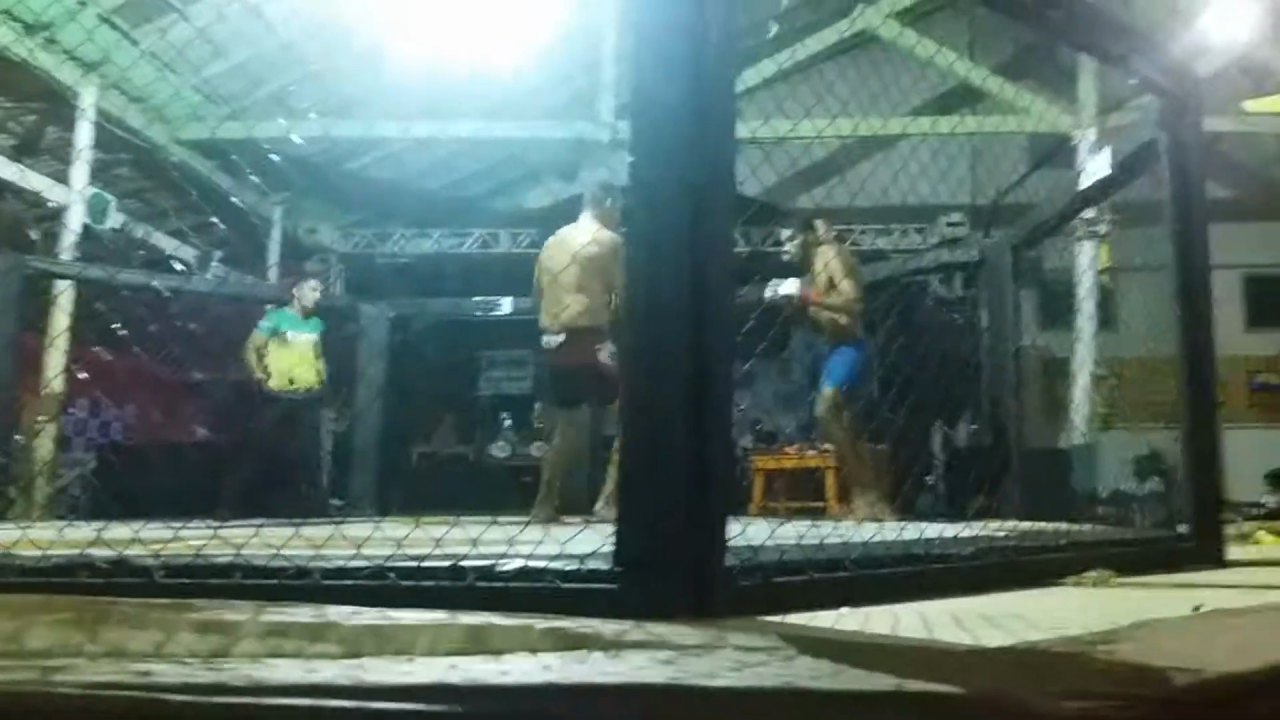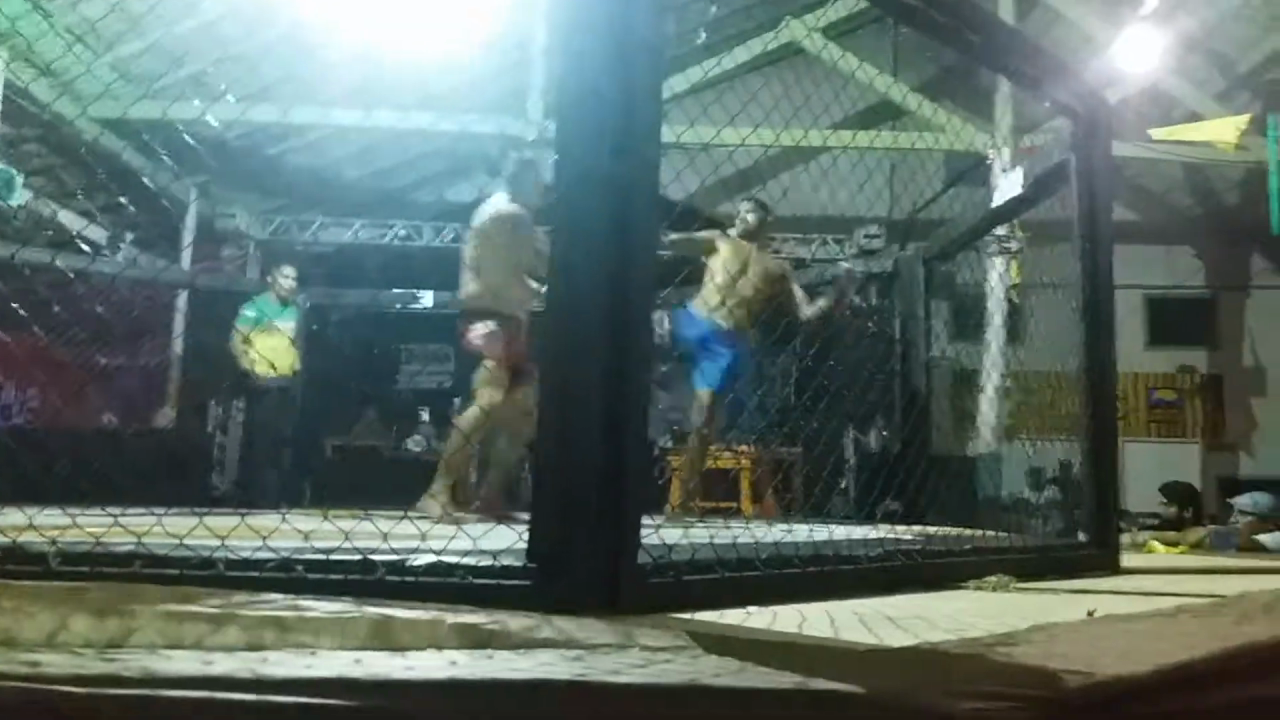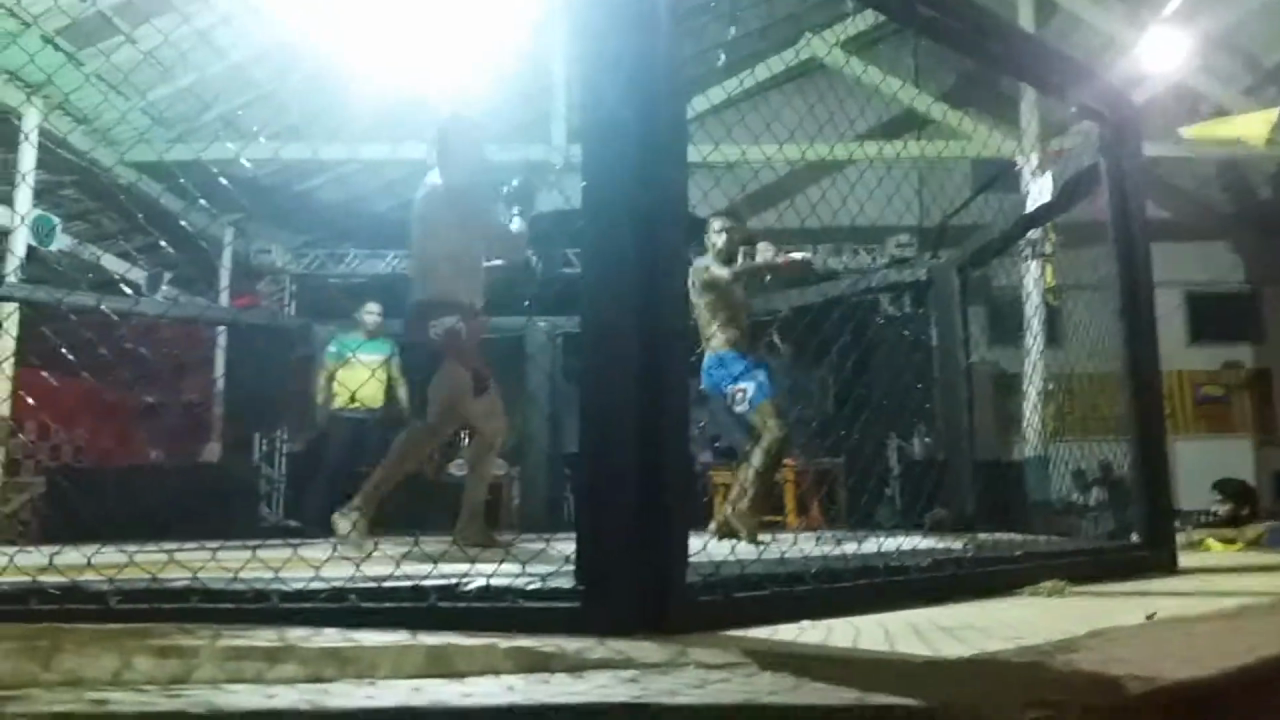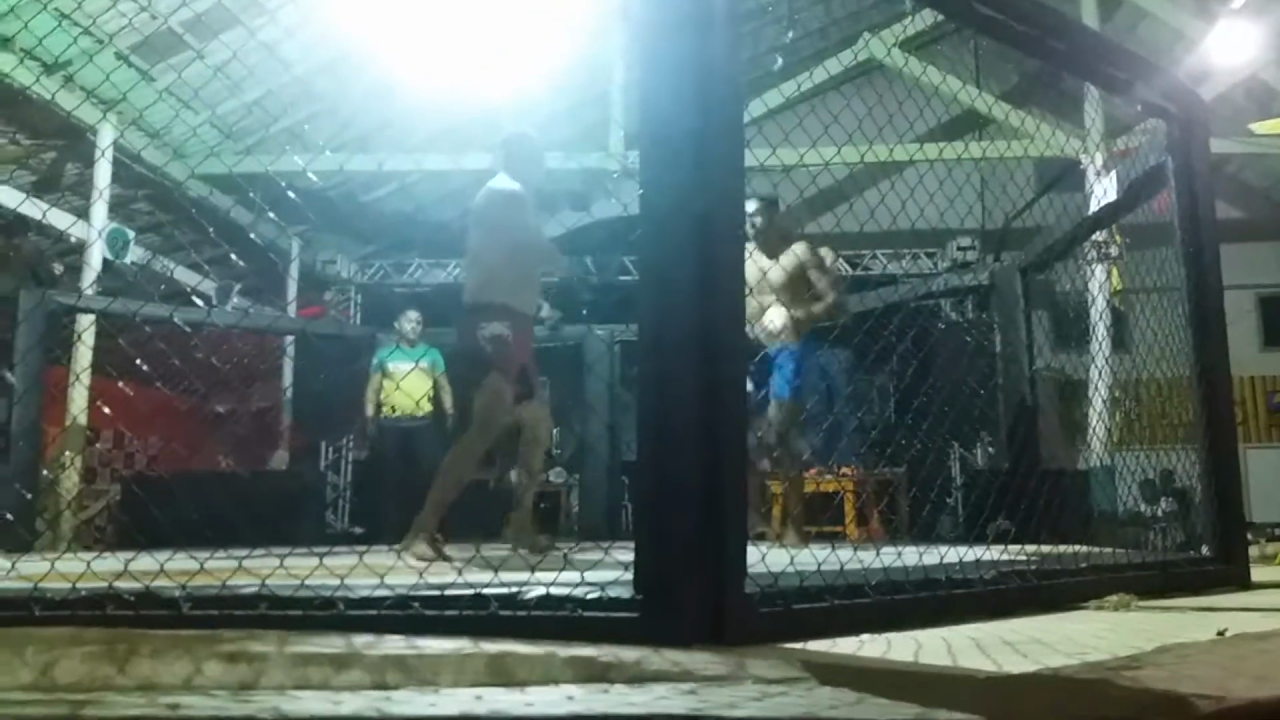
dt=0.7s
person 1, frame 1
left shoulder: (553, 241)
right shoulder: (609, 241)
left elbow: (539, 288)
right elbow: (623, 295)
right wrist: (614, 312)
left hip: (553, 342)
right hip: (586, 341)
left knee: (568, 429)
left ankle: (545, 504)
right ankle: (608, 499)
person 1, frame 2
left shoulder: (503, 217)
right shoulder: (510, 215)
right elbow: (543, 263)
left hip: (505, 323)
right hip: (488, 321)
left knee: (526, 412)
right knee: (492, 401)
left ankle: (492, 496)
right ankle: (439, 493)
person 1, frame 3
left shoulder: (450, 193)
right shoulder: (452, 191)
right elbow: (512, 246)
right wrist: (516, 212)
left hip: (455, 321)
right hip: (443, 319)
left knee: (492, 423)
right knee: (445, 418)
left ankle: (470, 523)
right ankle: (359, 510)
person 1, frame 4
left shoulder: (498, 198)
right shoulder: (510, 195)
right elbow: (542, 258)
left wrist: (536, 304)
right wrist: (563, 260)
left hip: (505, 326)
right hip: (497, 324)
left knee: (538, 426)
right knee: (486, 428)
left ankle: (522, 526)
right ankle: (423, 533)
person 2, frame 1
left shoulder: (832, 255)
right shoulder: (811, 268)
left elbow: (854, 302)
left wrist: (808, 296)
right wrist: (788, 299)
left hip: (850, 346)
right hip: (837, 347)
left knee: (825, 410)
right knee: (844, 425)
left ankle: (866, 492)
right ankle: (869, 496)
person 2, frame 2
left shoulder: (777, 268)
right shoulder: (718, 241)
left elbow: (806, 311)
right elbow: (680, 242)
left wrist: (835, 295)
left hip: (728, 340)
right hip: (696, 322)
left knee: (703, 414)
left ankle: (686, 500)
person 2, frame 3
left shoulder: (732, 283)
right shoulder: (704, 267)
right elbow: (731, 274)
right wrist: (778, 262)
left hip: (737, 361)
right hip: (727, 363)
left knee: (767, 438)
right knee: (775, 432)
left ankle: (728, 516)
right ankle: (740, 509)
person 2, frame 4
left shoulder: (802, 253)
right shoulder: (741, 257)
left elbow: (833, 299)
left wrist: (799, 317)
left hip: (788, 352)
left knee: (777, 436)
right knee: (758, 437)
left ankle: (794, 525)
right ankle: (754, 513)
person 3, frame 1
left shoulder: (316, 324)
right shoulder: (274, 319)
right elbow: (251, 350)
left wrist: (322, 380)
right wrist: (262, 379)
left hip: (308, 397)
right hip: (277, 396)
left knee: (309, 452)
right knee: (261, 448)
left ankle: (314, 504)
right ankle: (231, 503)
person 3, frame 2
left shoulder: (294, 310)
right shoulder: (254, 307)
right elbow: (236, 343)
left wrist: (298, 369)
right wrist: (250, 371)
left hip: (287, 383)
right hip: (263, 384)
left knee: (283, 437)
right knee: (263, 438)
left ankle: (273, 493)
right ankle: (261, 495)
person 3, frame 3
left shoulder: (388, 346)
right shoulder: (340, 342)
left elbow: (397, 379)
right elbow: (324, 376)
left wrist: (405, 405)
right wrist: (321, 406)
left hip: (373, 417)
right hip: (344, 415)
right knee: (332, 466)
right ankle: (314, 520)
person 3, frame 4
left shoulder: (431, 354)
right shoulder: (383, 354)
left elbow: (443, 386)
right elbow: (372, 389)
left wrist: (450, 415)
right wrist: (369, 418)
left hip: (423, 422)
right hip: (391, 424)
left knee: (426, 473)
right knee: (391, 477)
right ankle: (391, 530)
